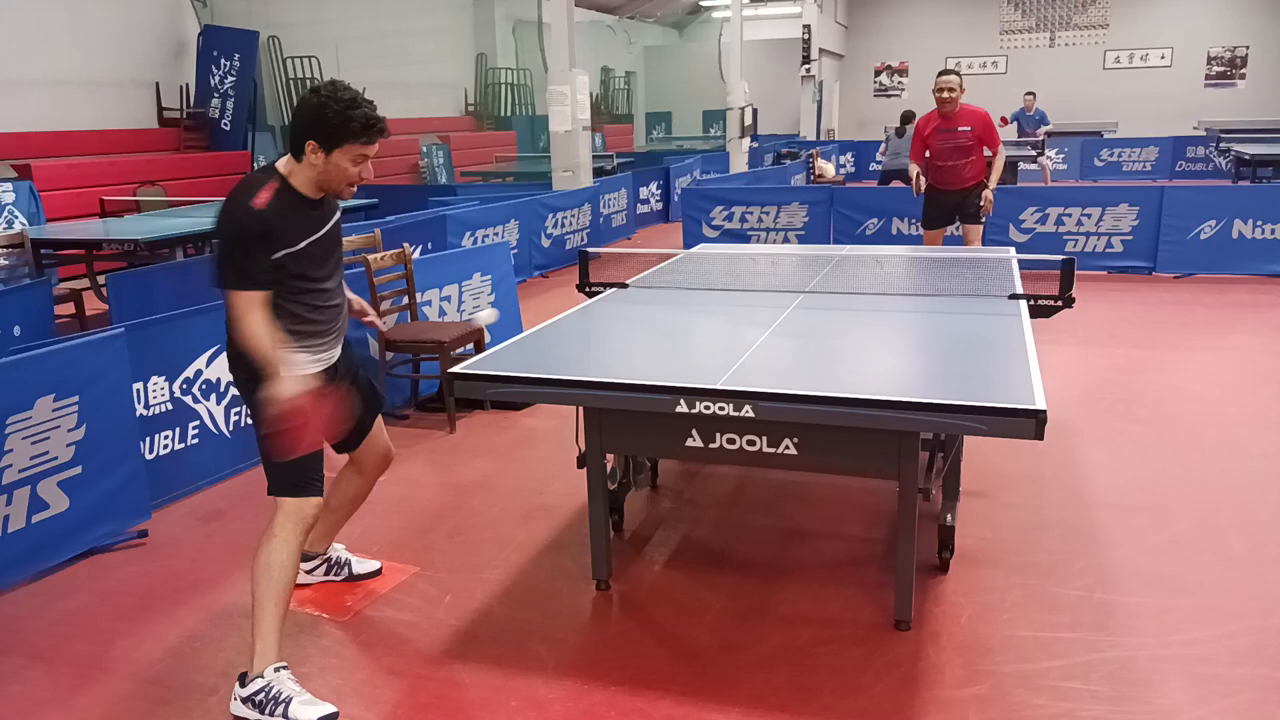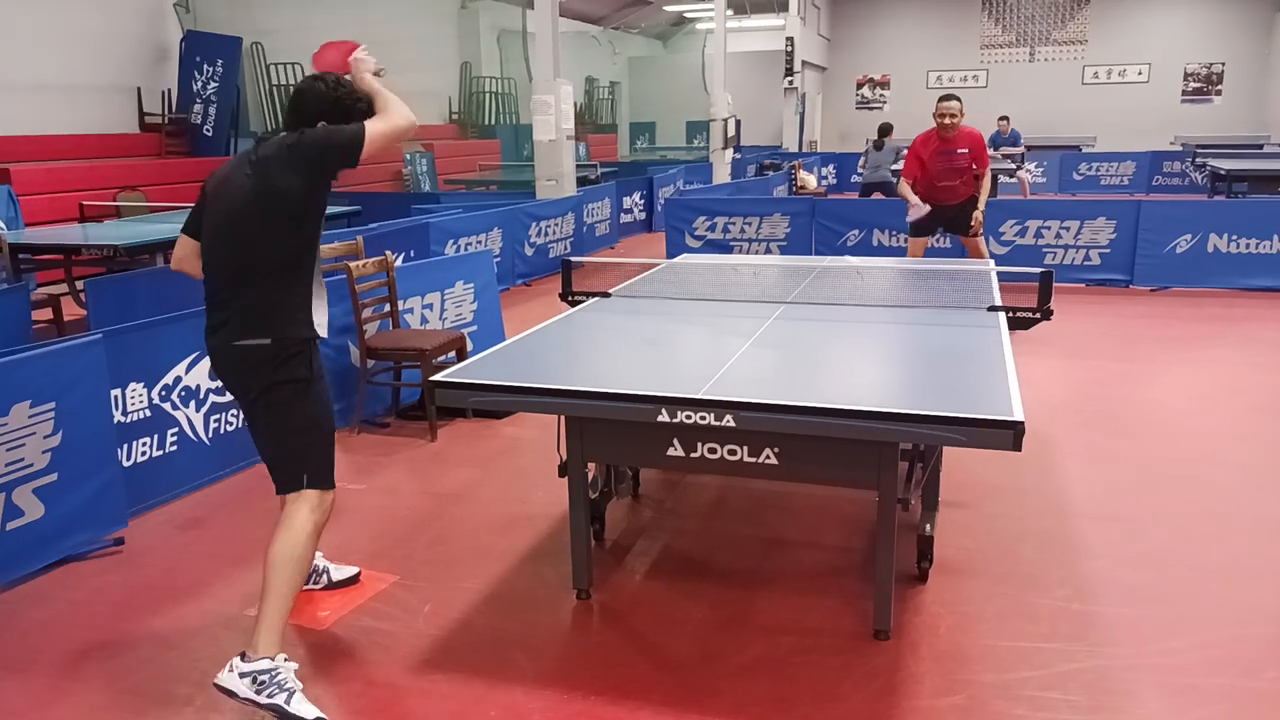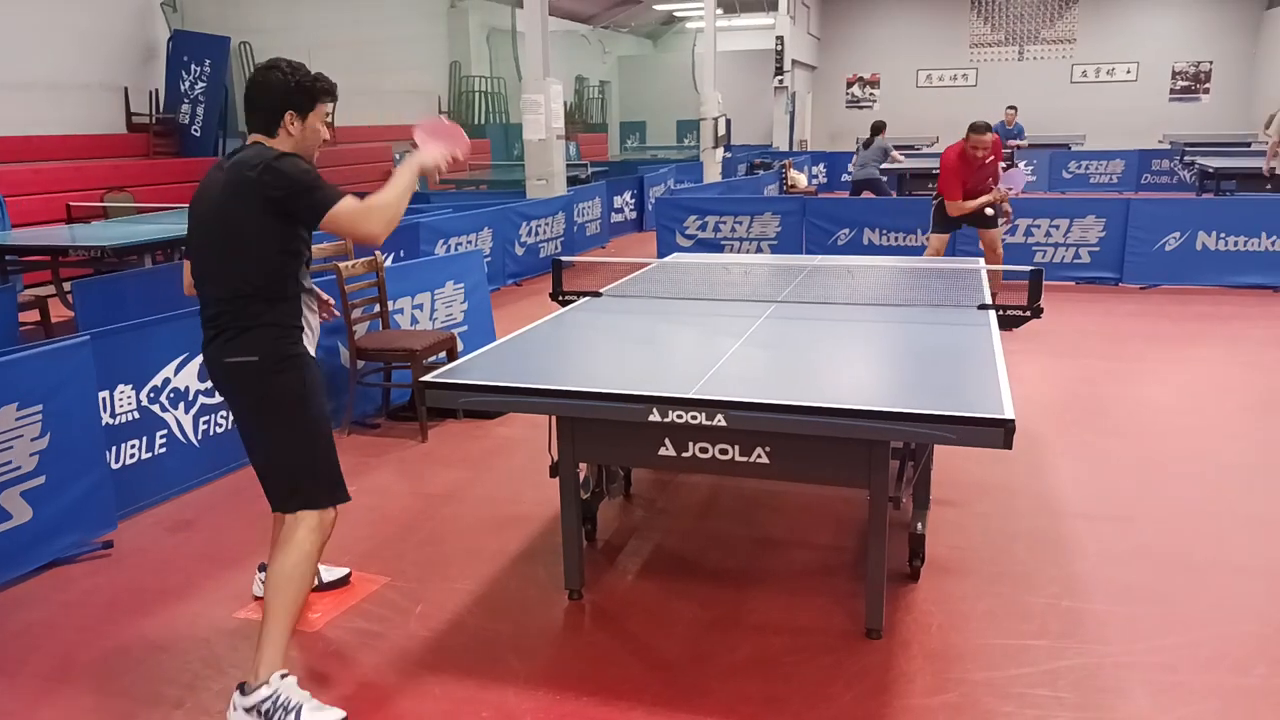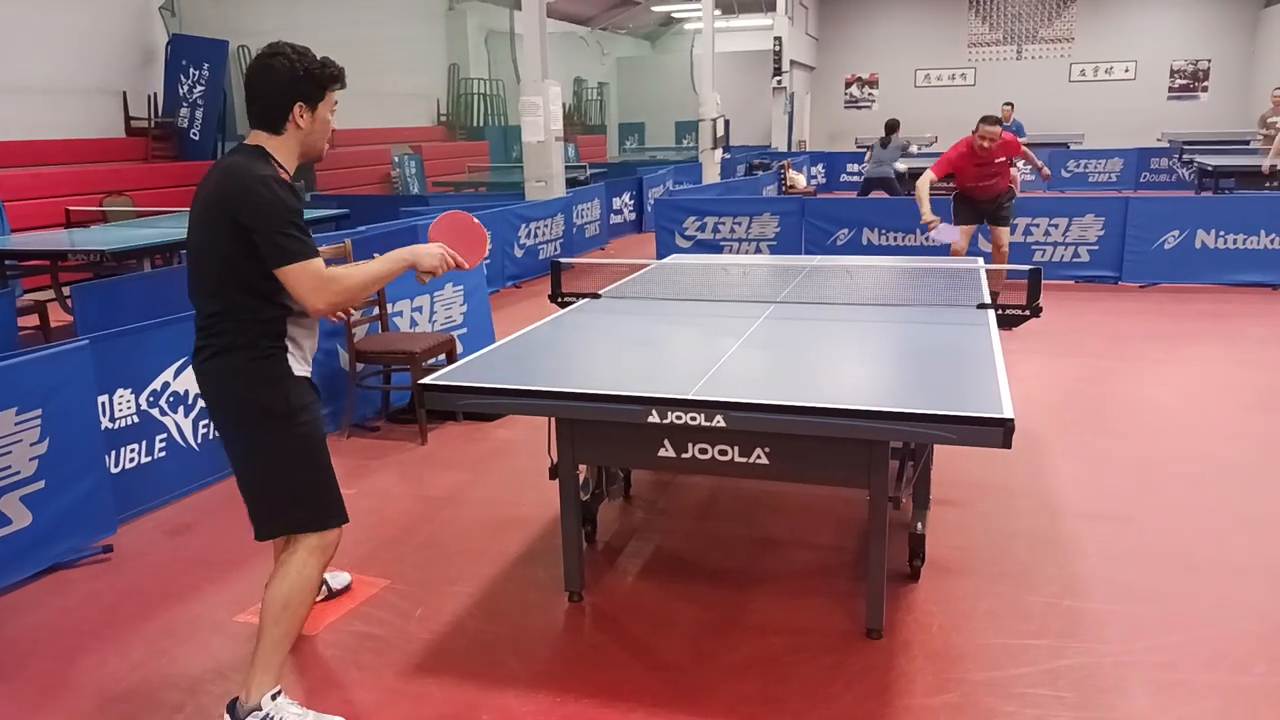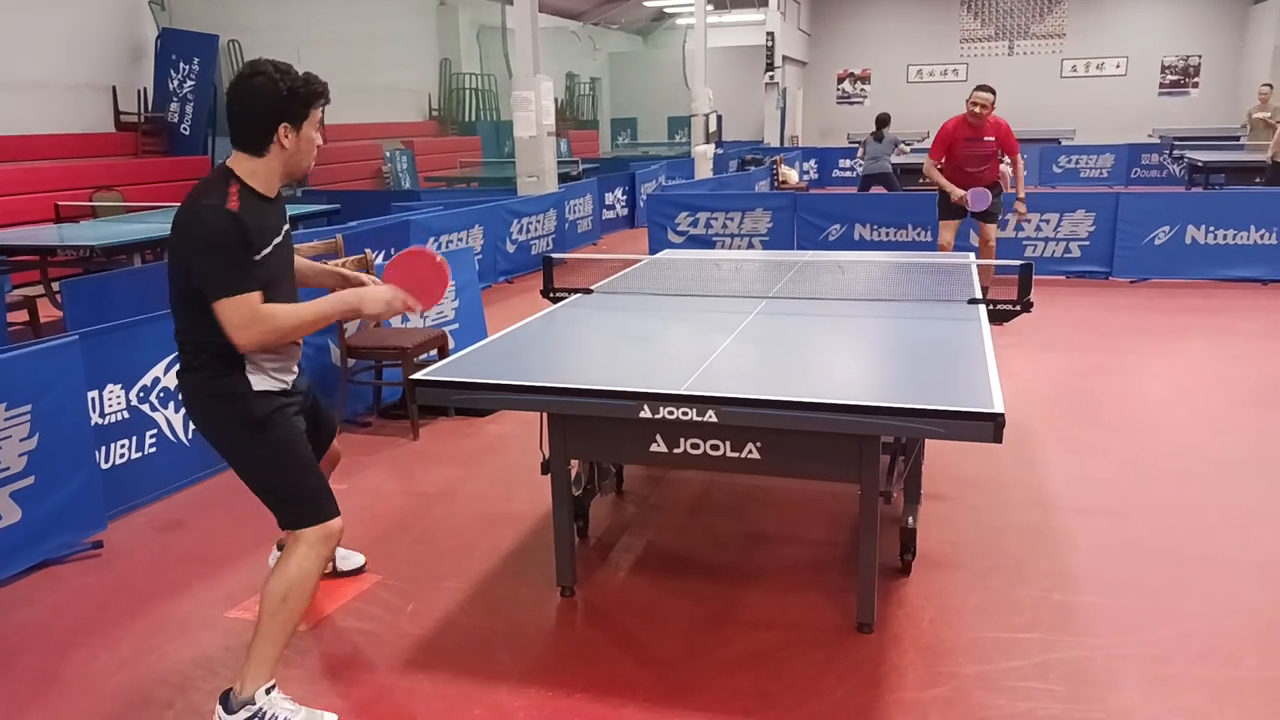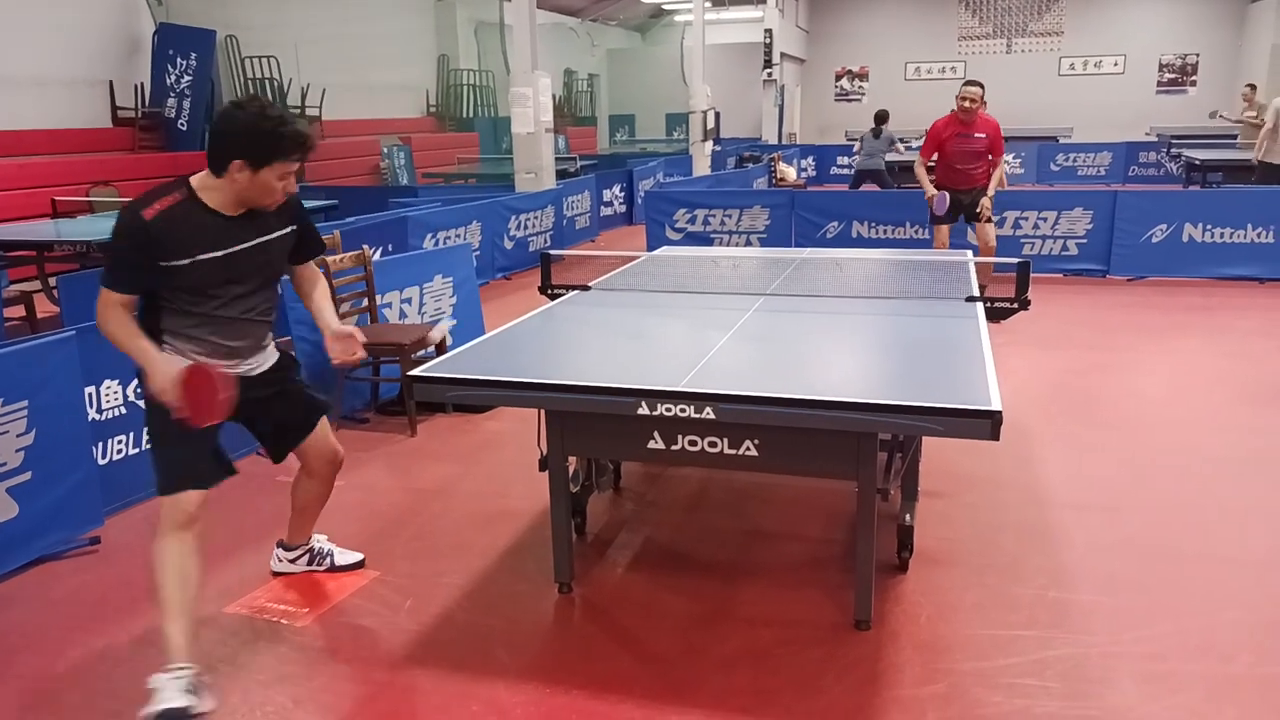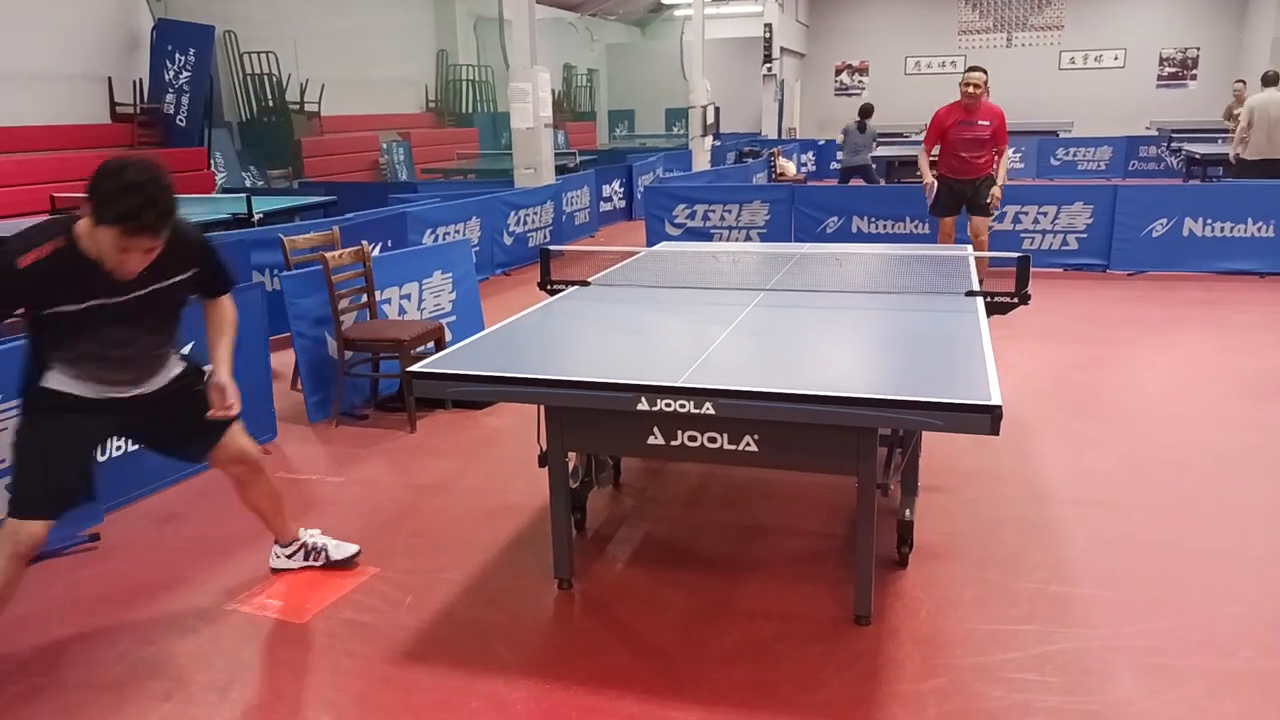
dt=0.3s
person 1, frame 1
left shoulder: (327, 188)
right shoulder: (253, 213)
right elbow: (250, 312)
left wrist: (343, 297)
right wrist: (282, 377)
left hip: (331, 356)
right hip: (284, 371)
left knee: (374, 453)
right knee: (296, 507)
left ankle: (316, 556)
person 1, frame 2
left shoulder: (230, 175)
right shoulder: (302, 152)
left elbow: (186, 259)
right elbow: (401, 124)
right wrist: (368, 77)
left hip: (238, 344)
right hip: (277, 351)
left knee: (317, 436)
right knee: (311, 495)
left ankle: (296, 564)
right ankle: (260, 664)
person 1, frame 3
left shoulder: (221, 178)
right shoulder: (276, 168)
left elbow: (193, 279)
right elbow: (370, 223)
right wrist: (417, 161)
left hip: (234, 357)
right hip: (270, 362)
left knee: (292, 474)
right knee: (313, 513)
left ankle: (282, 572)
person 1, frame 4
left shoulder: (233, 173)
right shoulder: (262, 186)
right elbow: (319, 294)
left wrist: (301, 287)
right wrist: (410, 257)
left hip: (237, 369)
right hip: (260, 380)
left knee: (297, 494)
right knee: (320, 530)
left ankle: (292, 581)
person 1, frame 5
left shoulder: (267, 194)
right shoulder: (214, 217)
right elbow: (246, 328)
left wrist: (352, 276)
right wrist: (352, 301)
left hip: (280, 381)
right hip: (235, 393)
left knee: (326, 455)
right knee: (319, 525)
left ankle: (294, 555)
person 1, frame 6
left shoulder: (282, 209)
right shoulder: (149, 221)
left elbow: (306, 269)
right elbow: (112, 311)
left wrist: (329, 322)
right wrist: (157, 365)
left hip: (261, 365)
right hip: (183, 383)
left knee: (325, 456)
right knee: (182, 513)
left ankle: (294, 548)
person 1, frame 7
left shoulder: (187, 245)
left elbow: (219, 300)
left wrist: (221, 369)
left hip: (159, 381)
right hip: (65, 396)
left knee: (244, 459)
left ankle: (291, 545)
person 2, frame 1
left shoulder: (979, 117)
right shoulder: (924, 124)
left elbow: (999, 154)
right elbow: (915, 162)
left wrist: (990, 187)
right wrist: (916, 175)
left hip: (973, 190)
right hip: (938, 192)
left knee: (973, 246)
person 2, frame 2
left shoulder: (974, 138)
right shoulder: (920, 143)
left elbow: (985, 174)
right elbow: (904, 183)
left wrist: (980, 208)
right wrist: (913, 200)
left hip: (964, 204)
right hip: (928, 205)
left knee: (982, 257)
right knee: (913, 257)
person 2, frame 3
left shoulder: (995, 141)
right shoulder: (951, 161)
right elbow: (953, 210)
left wrist: (1001, 201)
right wrist: (990, 197)
left hip: (982, 198)
right hip: (950, 203)
left knee: (995, 249)
right knee: (934, 251)
person 2, frame 4
left shoulder: (1008, 141)
right shoulder: (959, 152)
left elbow: (1022, 151)
right elbow: (923, 182)
left wrist: (1039, 166)
right wrist: (926, 212)
left hip: (1000, 198)
right hip: (968, 199)
left knee: (1001, 248)
right knee: (958, 249)
person 2, frame 5
left shoulder: (1001, 127)
right shoulder: (950, 128)
left elbow: (1016, 160)
right elbow: (929, 167)
left wrist: (1020, 197)
right wrist: (951, 189)
left hip: (988, 189)
right hip: (955, 191)
left knee: (988, 243)
right knee: (945, 244)
left ankle: (983, 294)
person 2, frame 6
left shoulder: (991, 126)
right shoulder: (940, 126)
left elbow: (998, 164)
right elbow: (920, 164)
left wrist: (989, 196)
right wrist: (928, 188)
left hip: (978, 191)
right hip: (944, 192)
left knee: (989, 244)
right knee: (940, 246)
left ankle: (980, 294)
person 2, frame 7
left shoulder: (995, 114)
right shoulder: (943, 114)
left elbow: (1002, 152)
right elbow: (924, 151)
left wrist: (998, 184)
right wrist: (927, 176)
left hip: (981, 182)
right hip: (948, 182)
left knee: (980, 238)
right knee: (946, 239)
